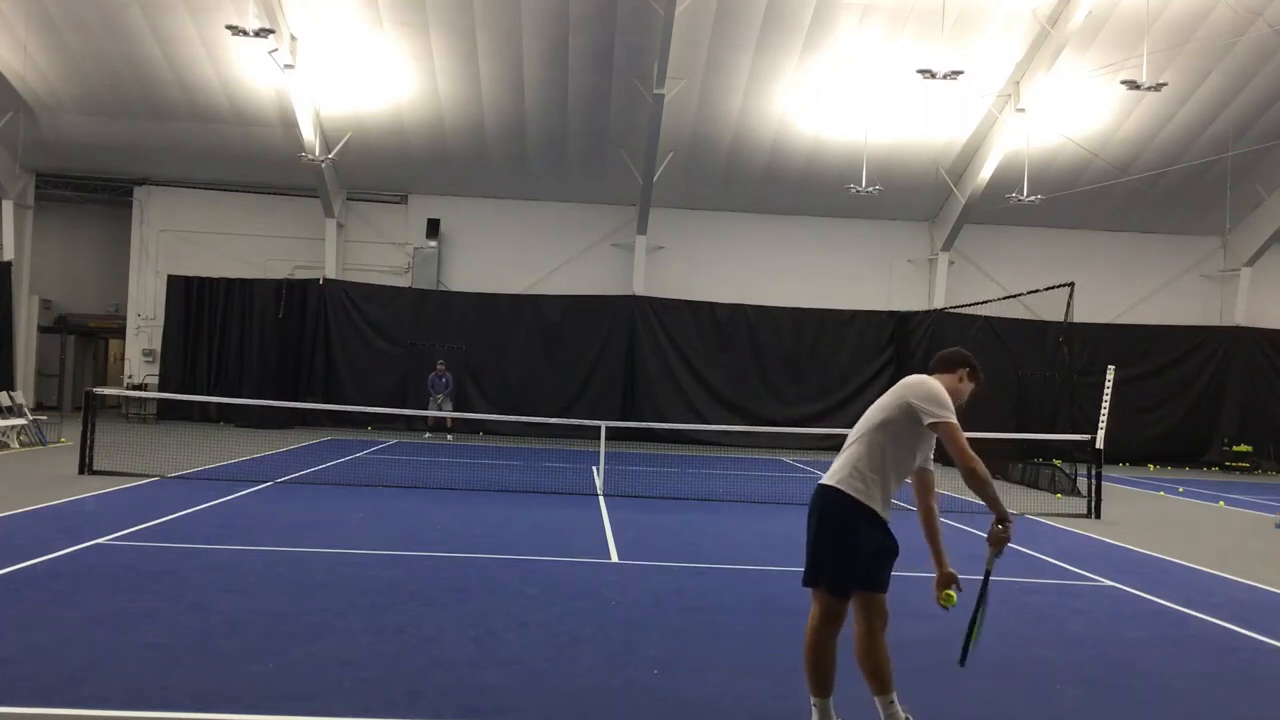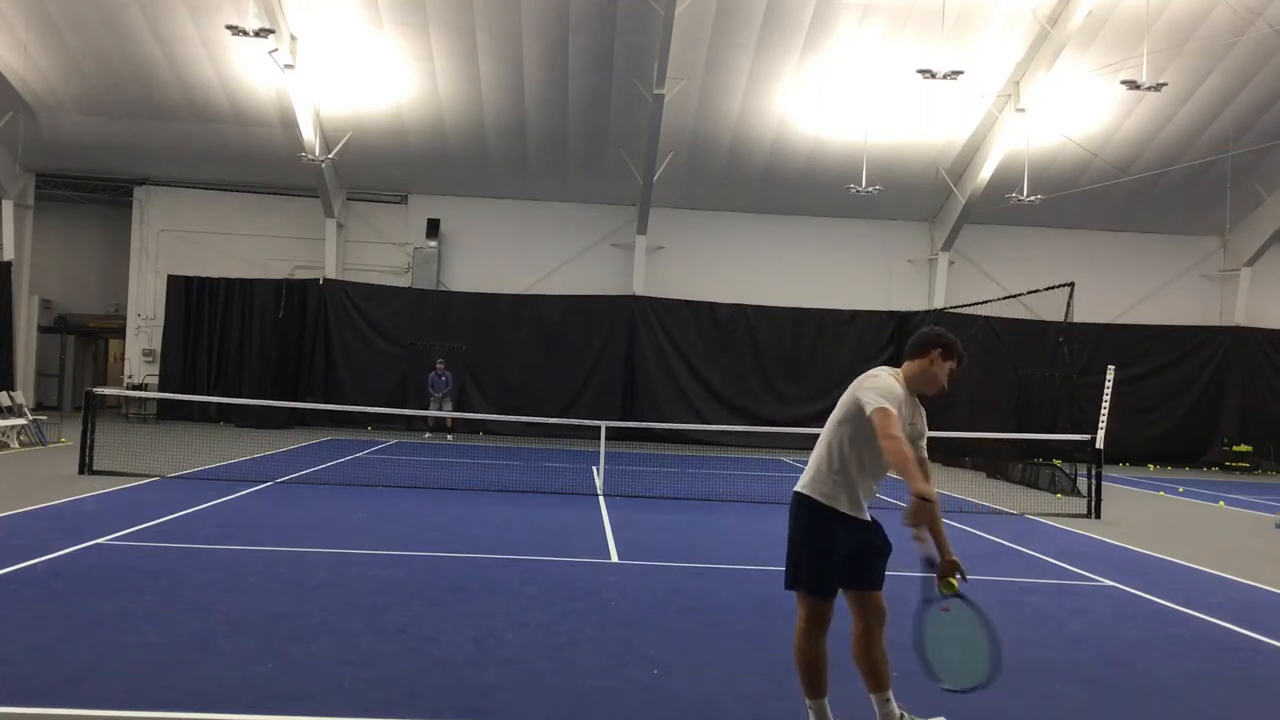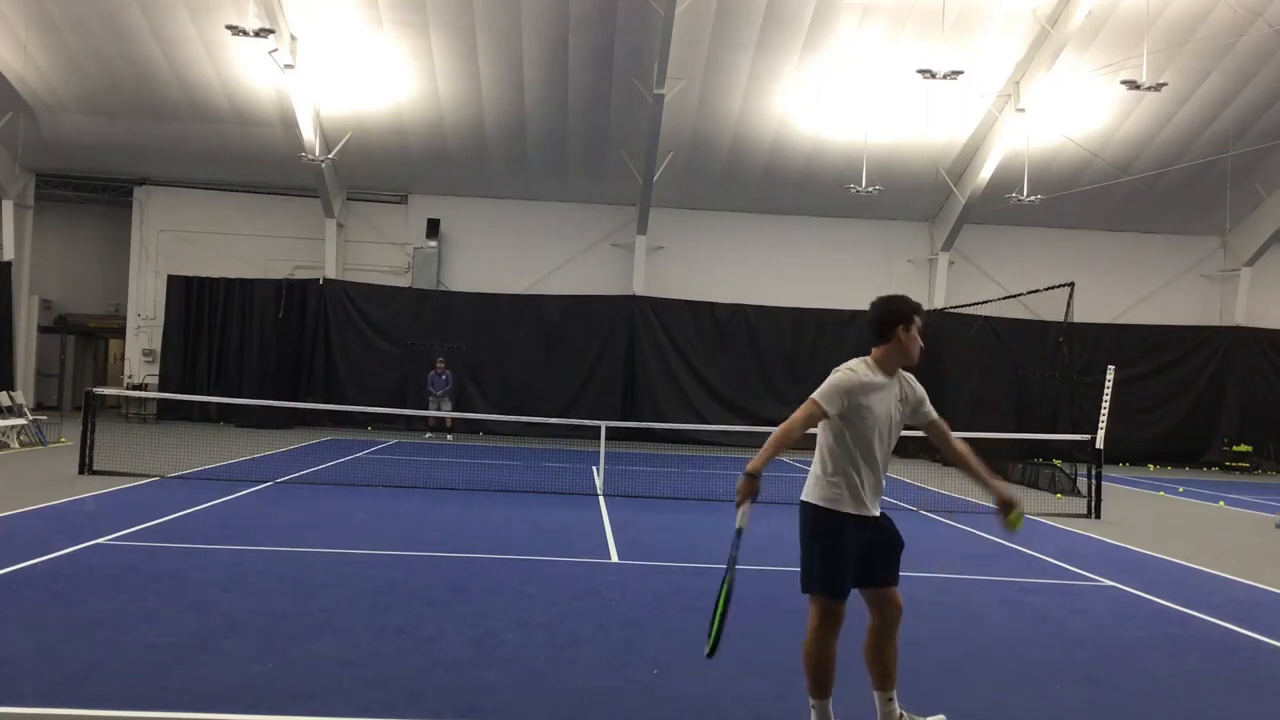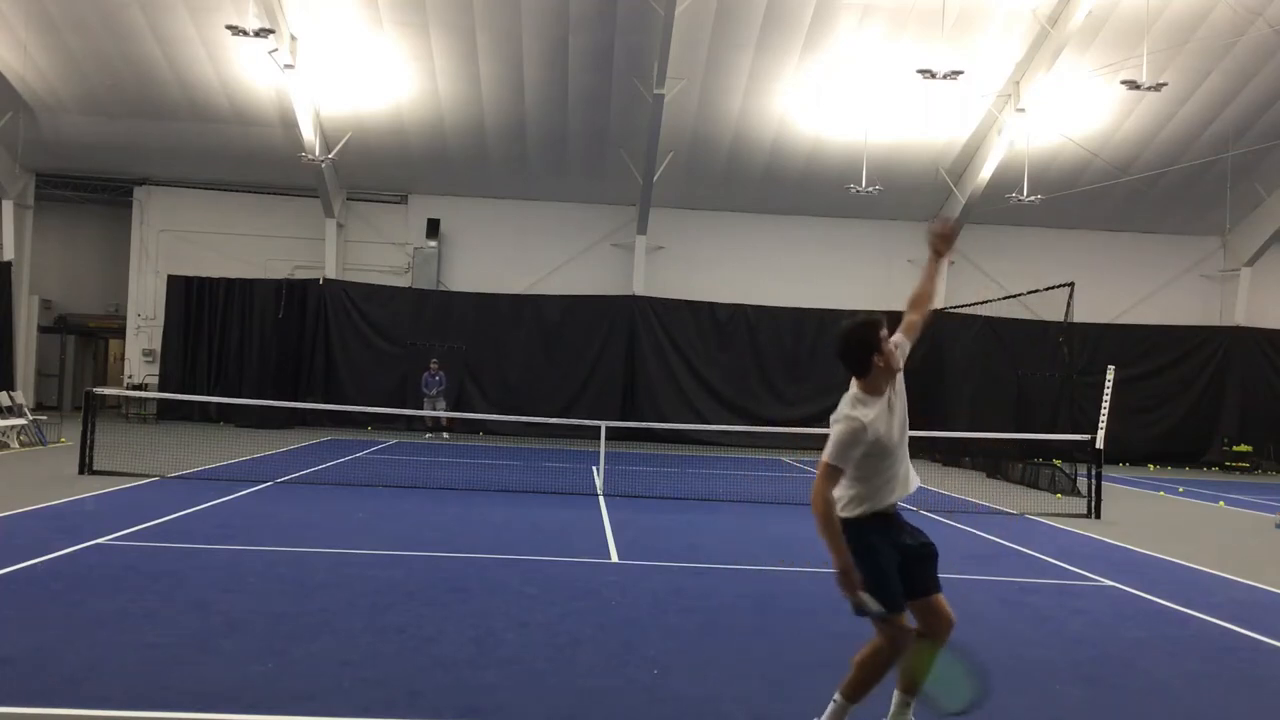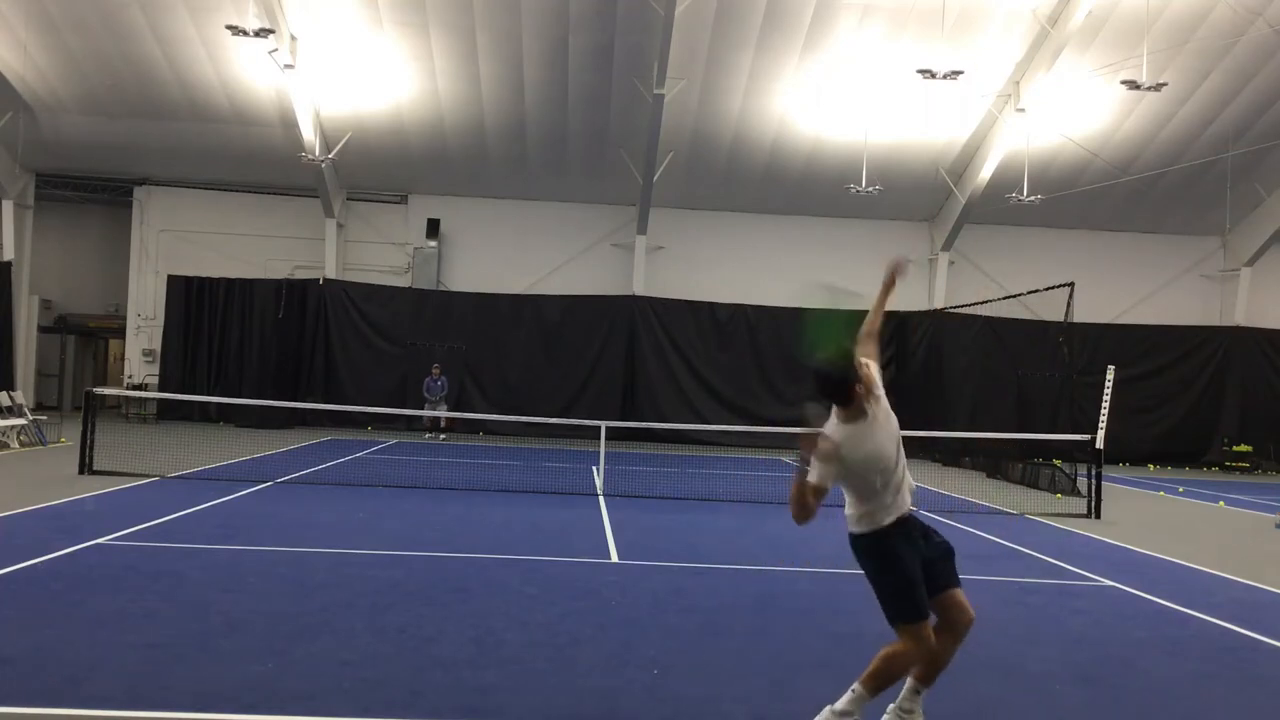
dt=0.4s
person 1, frame 1
left shoulder: (925, 426)
right shoulder: (927, 388)
left elbow: (926, 502)
right elbow: (966, 462)
left wrist: (941, 566)
right wrist: (1001, 516)
left hip: (869, 515)
right hip: (842, 503)
left knee: (873, 617)
right knee: (828, 615)
person 1, frame 2
left shoulder: (915, 413)
right shoulder: (881, 383)
left elbow: (923, 482)
right elbow: (889, 437)
left wrist: (944, 552)
right wrist: (919, 491)
left hip: (857, 515)
right hip: (819, 507)
left knee: (872, 614)
right knee: (815, 617)
person 1, frame 3
left shoulder: (908, 387)
right shoulder: (850, 379)
left elbow: (948, 441)
right elbow: (797, 422)
left wrist: (993, 486)
right wrist: (755, 469)
left hip: (870, 514)
right hip: (828, 512)
left knee: (888, 609)
right knee: (827, 617)
person 1, frame 4
left shoulder: (889, 368)
right shoulder: (853, 422)
left elbow: (917, 310)
right elbow: (820, 496)
left wrist: (937, 256)
right wrist: (841, 563)
left hip: (893, 521)
right hip: (861, 530)
left knee: (939, 620)
right knee: (898, 637)
person 1, frame 5
left shoulder: (867, 383)
right shoulder: (835, 445)
left elbow: (868, 339)
right elbow: (801, 515)
left wrist: (886, 287)
right wrist: (805, 465)
left hip: (905, 525)
right hip: (880, 539)
left knee: (959, 618)
right knee: (916, 642)
